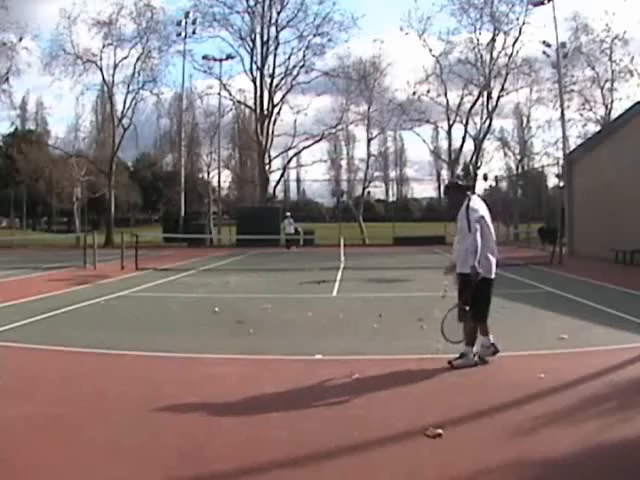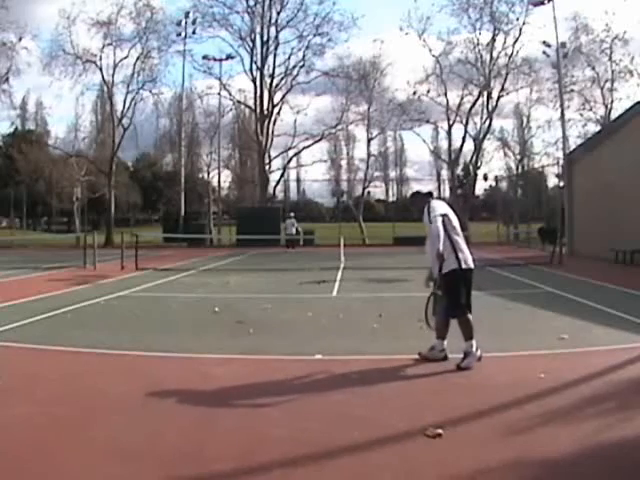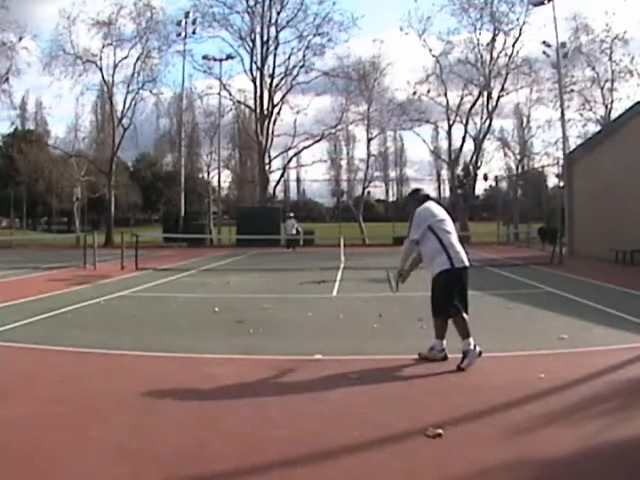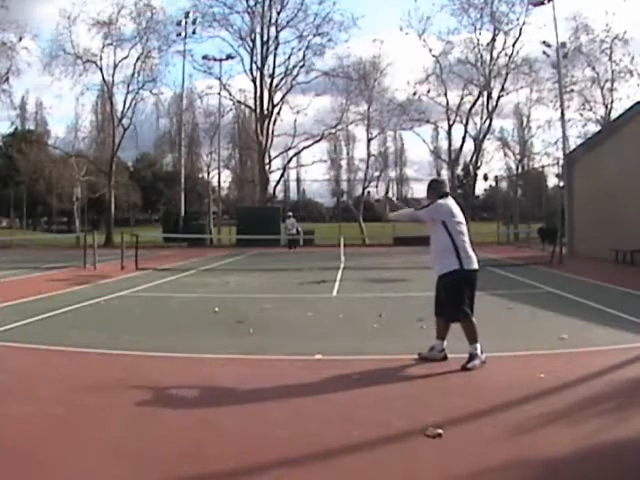
dt=1s
person 1, frame 1
left shoulder: (469, 208)
right shoulder: (473, 205)
left elbow: (474, 238)
left wrist: (473, 264)
right wrist: (456, 263)
left hip: (474, 270)
right hip: (471, 268)
left knee: (470, 313)
right knee: (475, 312)
left ankle: (469, 354)
right ankle: (488, 344)
person 1, frame 2
left shoulder: (432, 206)
right shoulder: (435, 208)
left elbow: (436, 226)
left wrist: (438, 250)
right wrist: (432, 271)
left hip: (455, 266)
right hip: (448, 267)
left knee: (459, 309)
right knee: (442, 310)
left ankle: (471, 349)
right ankle: (439, 348)
person 1, frame 3
left shoulder: (422, 211)
right shoulder: (430, 212)
left elbow: (411, 242)
right elbow: (422, 249)
left wrist: (402, 266)
right wrist: (408, 270)
left hip: (450, 266)
right hip: (444, 268)
left knee: (454, 308)
right knee: (439, 309)
left ankle: (470, 347)
right ankle: (439, 349)
person 1, frame 4
left shoulder: (441, 205)
right shoulder: (442, 208)
left elbow: (413, 215)
right elbow: (419, 214)
left wrist: (391, 215)
right wrist: (398, 208)
left hip: (459, 269)
right hip: (449, 269)
left knee: (462, 312)
right knee: (442, 311)
left ankle: (476, 352)
right ankle: (439, 349)
